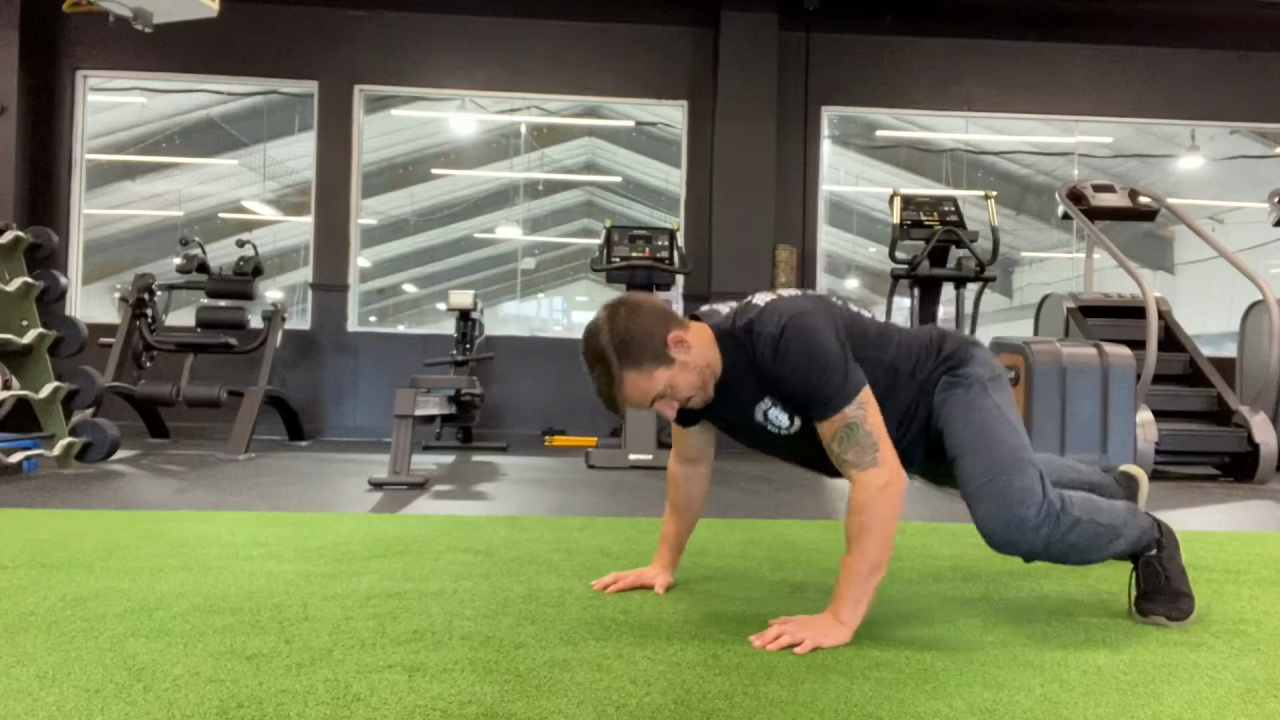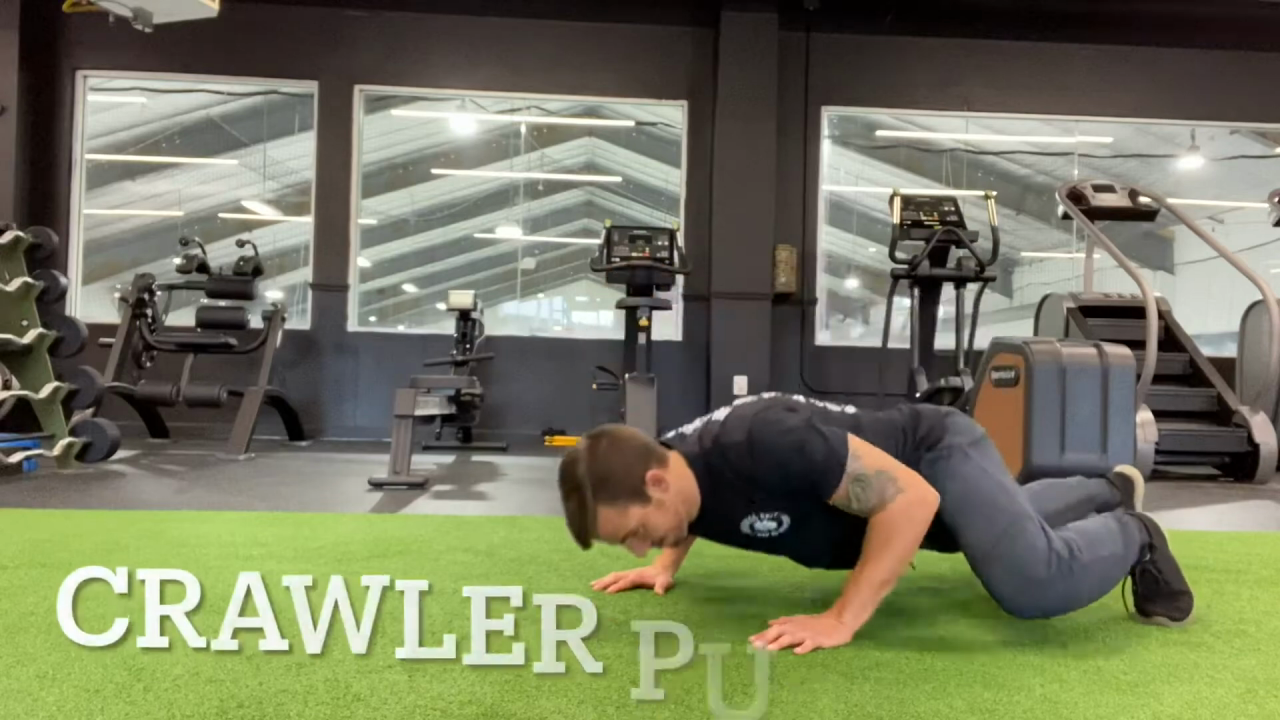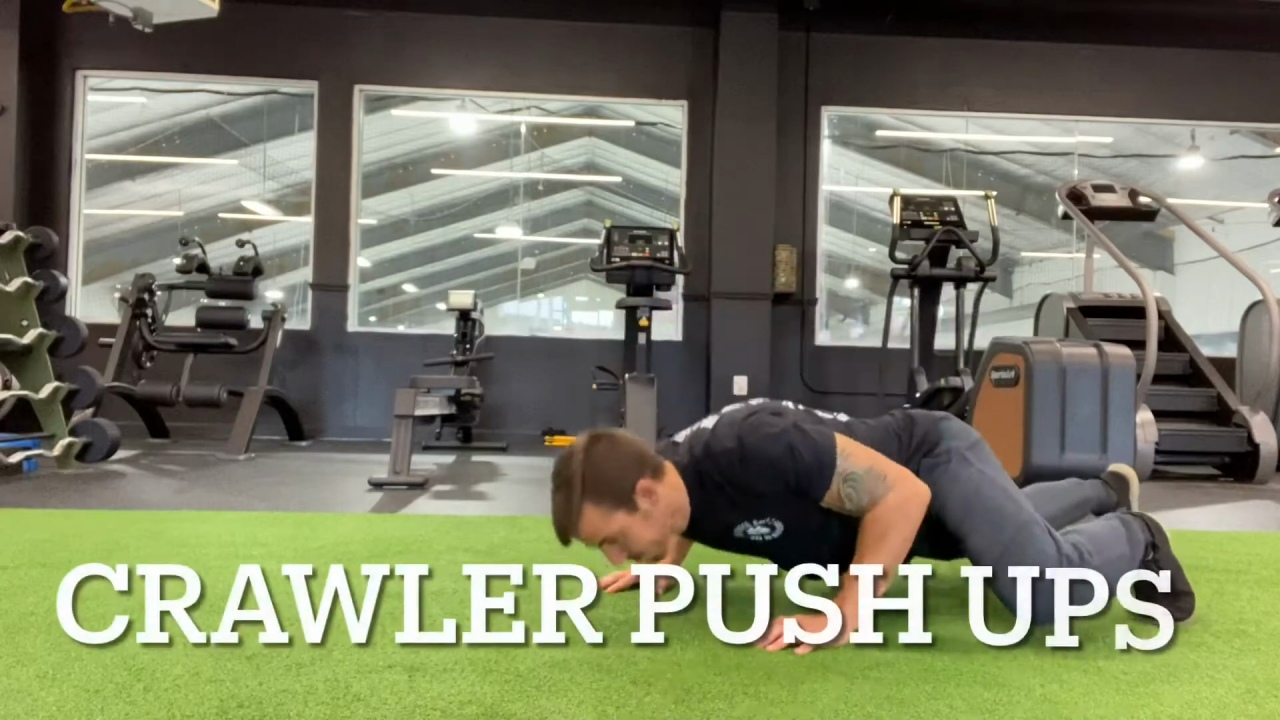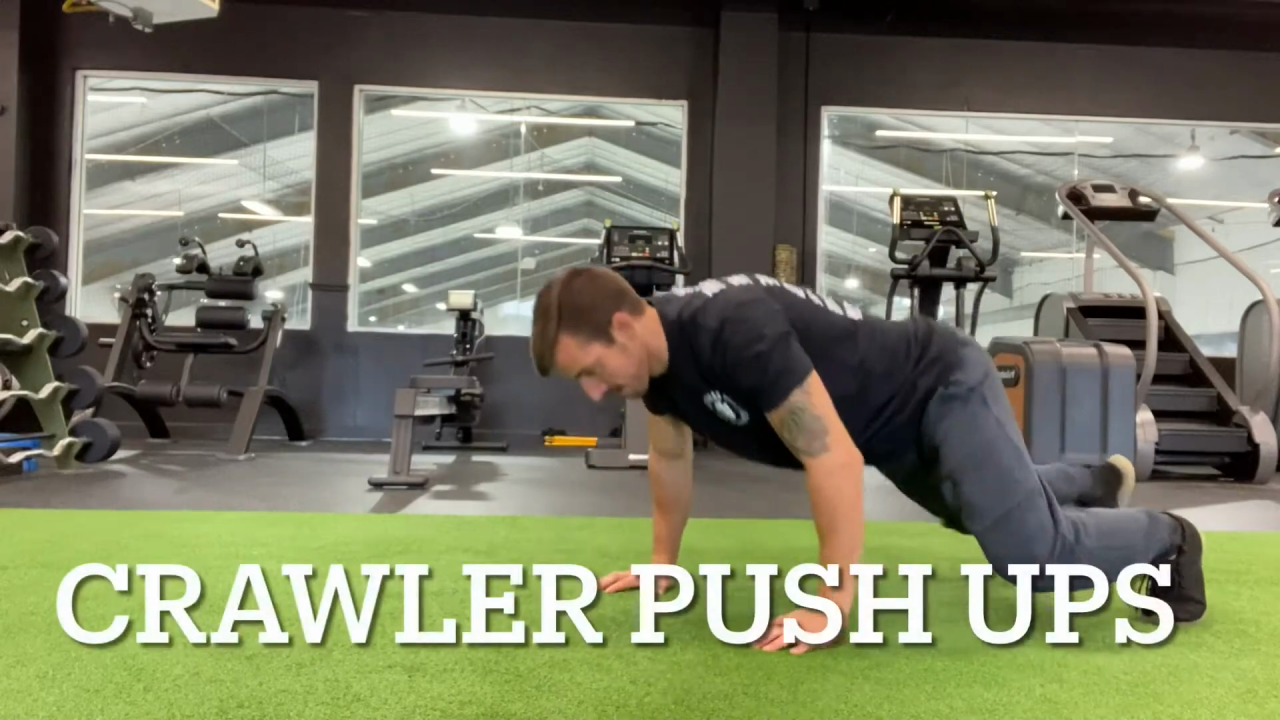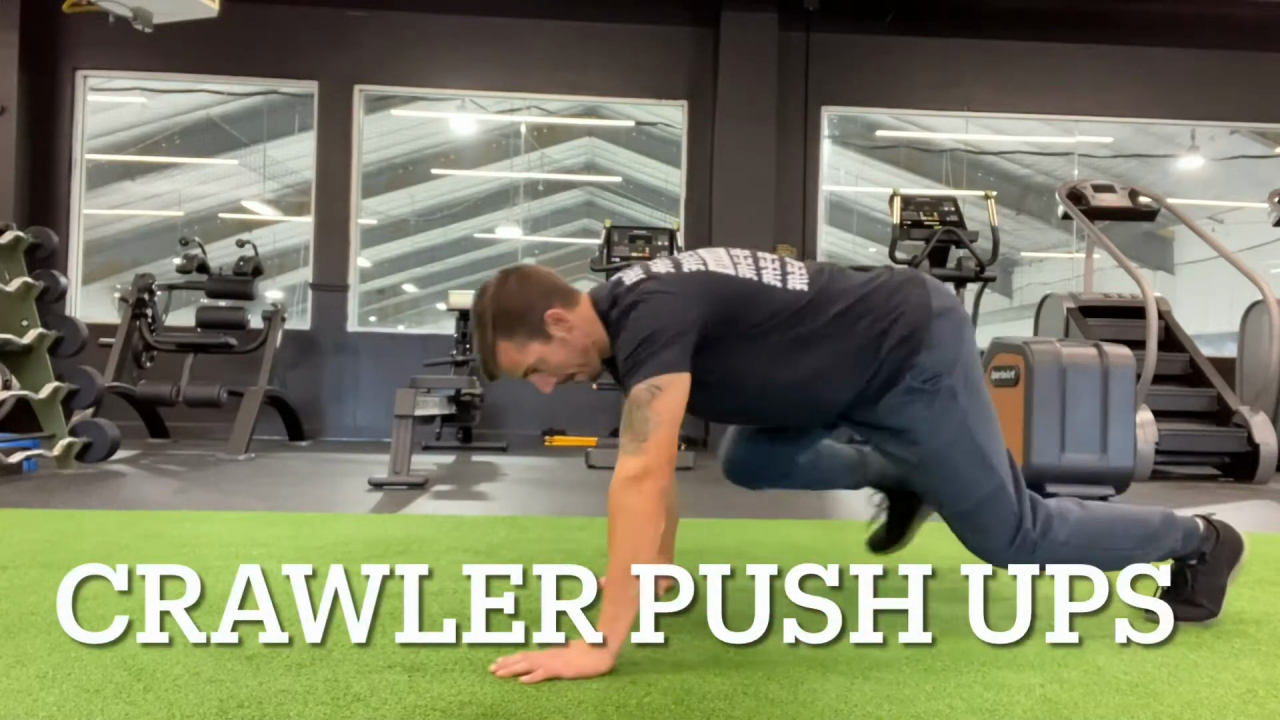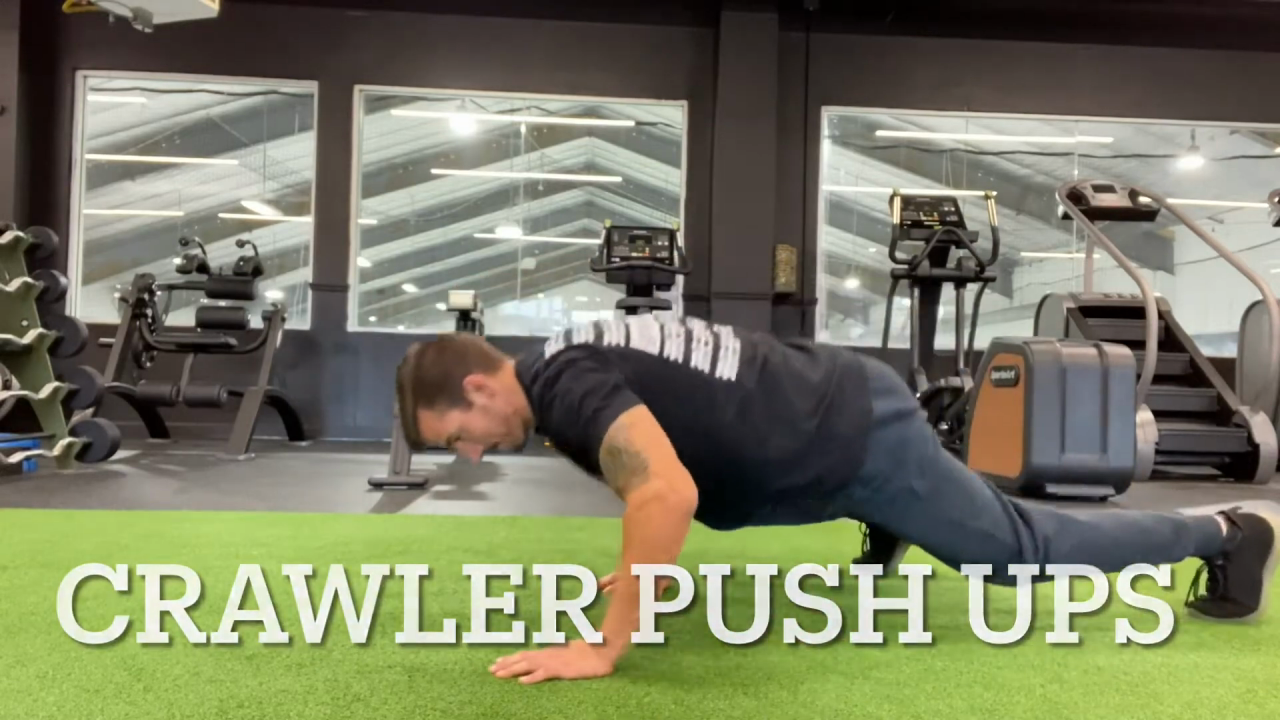
dt=0.4s
person 1, frame 1
left shoulder: (785, 339)
right shoulder: (682, 369)
left elbow: (879, 477)
right elbow: (689, 460)
left wrist: (841, 617)
right wrist: (665, 560)
left hip: (953, 380)
right hip: (905, 408)
left knee: (1017, 518)
right knee: (1001, 475)
left ankle: (1143, 535)
right ankle: (1114, 486)
person 1, frame 2
left shoulder: (759, 448)
right shoulder: (676, 467)
left elbow: (912, 497)
left wrist: (842, 620)
right wrist: (664, 566)
left hip: (934, 456)
right hip: (898, 486)
left knee: (1033, 581)
right knee: (1009, 520)
left ankle: (1129, 538)
right ankle: (1110, 490)
person 1, frame 3
left shoulder: (751, 449)
right shoulder: (673, 477)
left elbow: (903, 494)
left wrist: (846, 613)
right wrist: (667, 567)
left hip: (933, 460)
right hip: (900, 494)
left knee: (1039, 586)
right knee: (1011, 524)
left ankle: (1134, 541)
right ankle: (1108, 491)
person 1, frame 4
left shoulder: (736, 329)
right shoulder: (660, 352)
left elbow: (837, 462)
right elbow: (670, 456)
left wrist: (832, 605)
right wrist: (663, 559)
left hip: (944, 384)
right hip: (890, 412)
left knee: (1028, 552)
right knee: (966, 507)
left ankle: (1163, 537)
right ankle: (1096, 482)
person 1, frame 5
left shoulder: (648, 318)
right shoulder: (626, 327)
left elbow: (640, 477)
right elbow: (654, 463)
left wrist: (604, 643)
right wrist: (657, 569)
left hip: (914, 348)
right hip: (852, 361)
left knee: (1008, 532)
right knee: (749, 461)
left ankle: (1196, 540)
right ankle: (902, 482)
person 1, frame 6
left shoulder: (567, 390)
right shoulder: (565, 366)
left elbow: (668, 494)
right elbow: (678, 473)
left wrist: (606, 645)
right wrist: (646, 562)
left hip: (856, 433)
right hip: (824, 393)
left knee: (1019, 549)
right knee: (723, 506)
right ankle: (890, 524)
